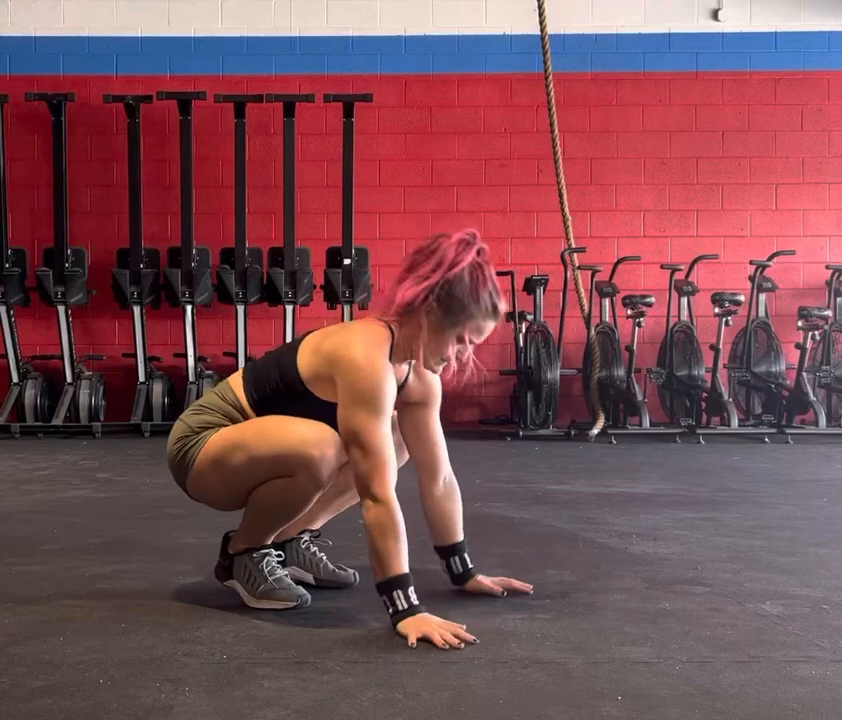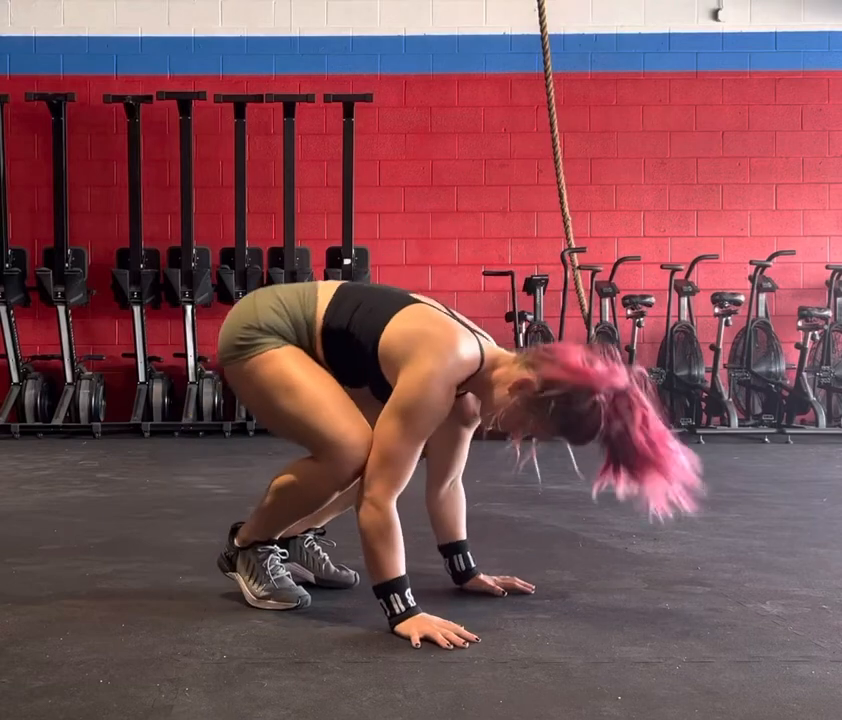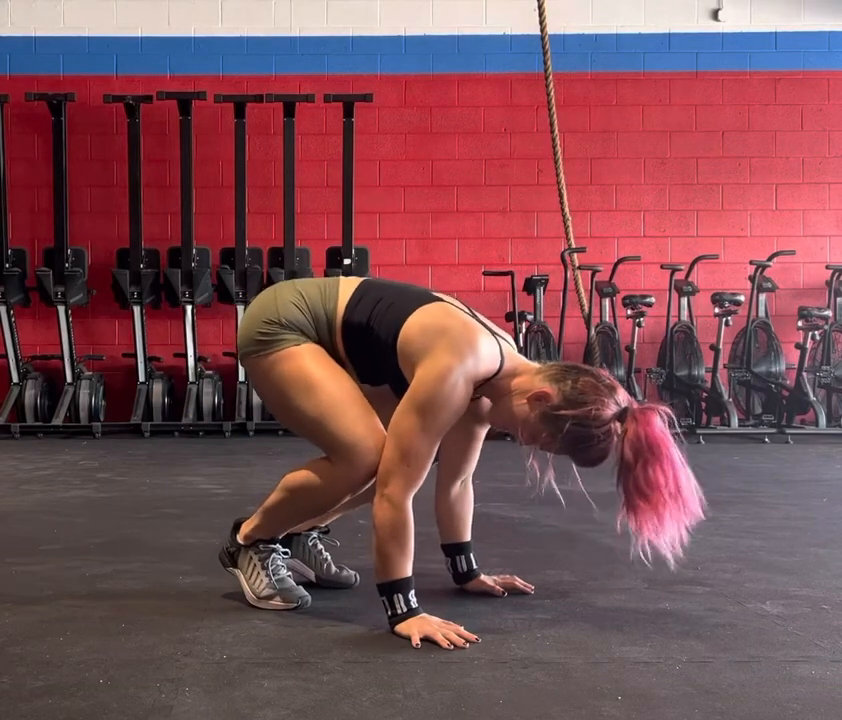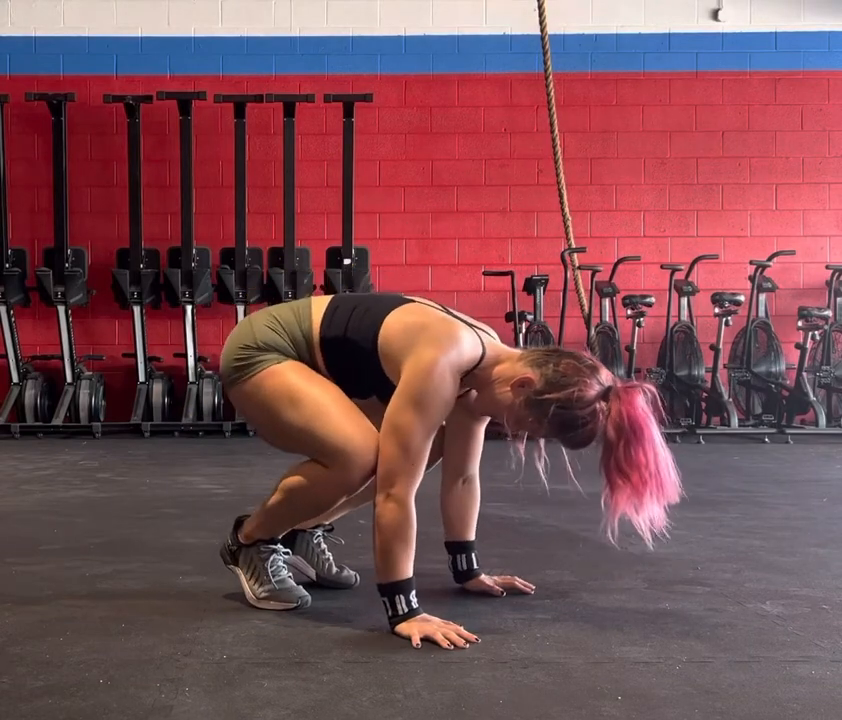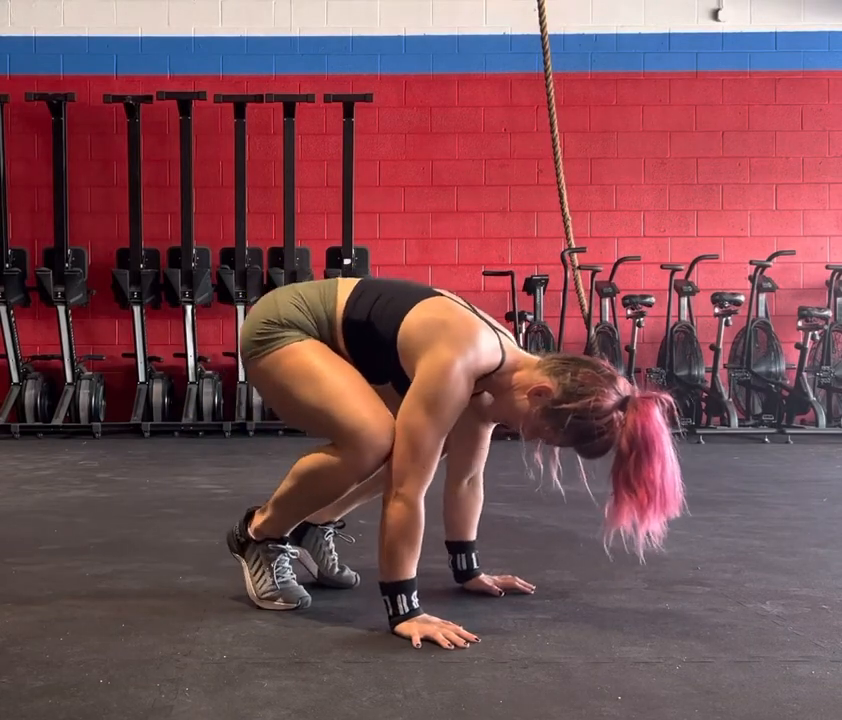
dt=0.7s
person 1, frame 1
left shoulder: (418, 371)
right shoulder: (366, 360)
left elbow: (438, 477)
right elbow: (378, 493)
left wrist: (464, 571)
right wrist: (405, 608)
left hip: (249, 439)
right hip: (201, 444)
left knee: (389, 447)
right knee: (318, 449)
left ankle: (289, 540)
right ankle: (242, 553)
person 1, frame 2
left shoulder: (484, 376)
right shoulder: (440, 370)
left elbow: (443, 481)
right elbow: (378, 496)
left wrist: (465, 571)
right wrist: (403, 611)
left hip: (309, 337)
right hip: (260, 328)
left knee: (396, 451)
right knee: (351, 452)
left ankle: (294, 539)
right ankle: (249, 546)
person 1, frame 3
left shoulder: (500, 373)
right shoulder: (457, 370)
left elbow: (455, 479)
right elbow: (394, 491)
left wrist: (467, 571)
right wrist: (404, 610)
left hip: (331, 330)
right hip: (281, 321)
left knee: (405, 454)
right knee: (366, 456)
left ankle: (299, 535)
right ankle: (251, 541)
person 1, frame 4
left shoulder: (488, 364)
right shoulder: (442, 363)
left elbow: (462, 476)
right elbow: (395, 491)
left wrist: (468, 570)
right wrist: (404, 610)
left hip: (316, 353)
right hip: (262, 348)
left knee: (425, 445)
right knee: (361, 456)
left ankle: (303, 532)
right ankle: (251, 541)
person 1, frame 5
left shoulder: (499, 370)
right shoulder: (459, 365)
left elbow: (464, 476)
right elbow: (406, 490)
left wrist: (468, 570)
right wrist: (405, 611)
left hip: (335, 336)
right hip: (283, 324)
left knee: (425, 441)
right knee: (373, 440)
left ankle: (313, 526)
right ankle: (259, 535)
